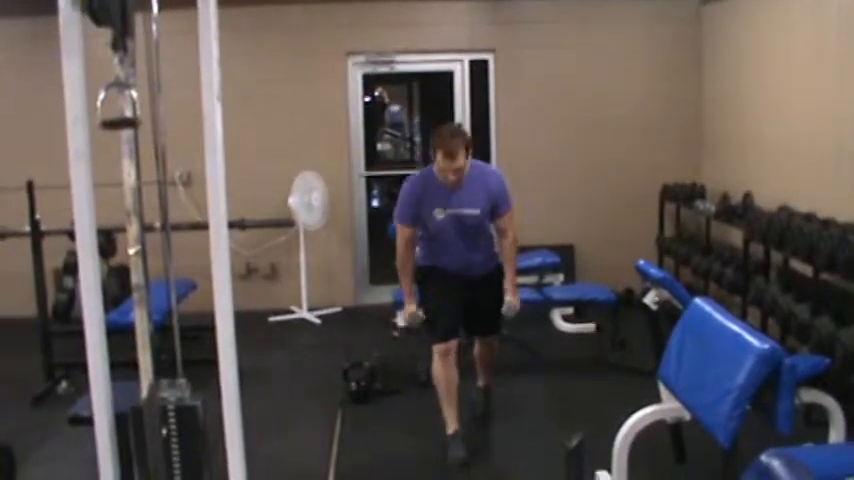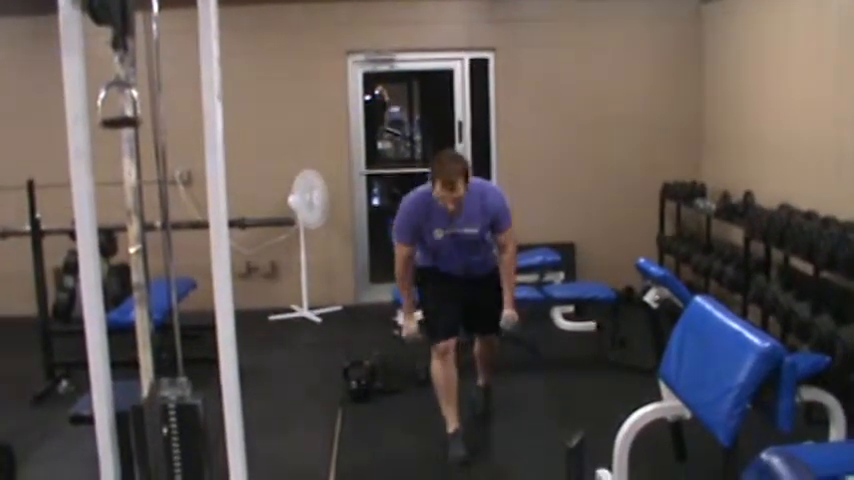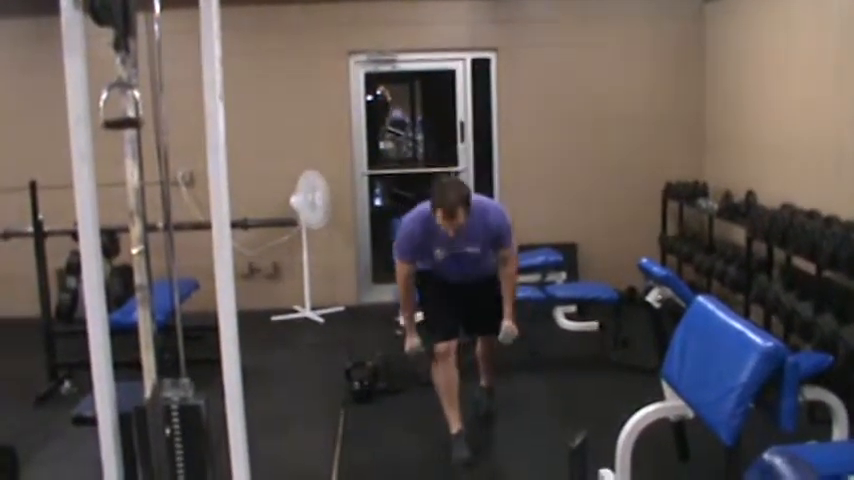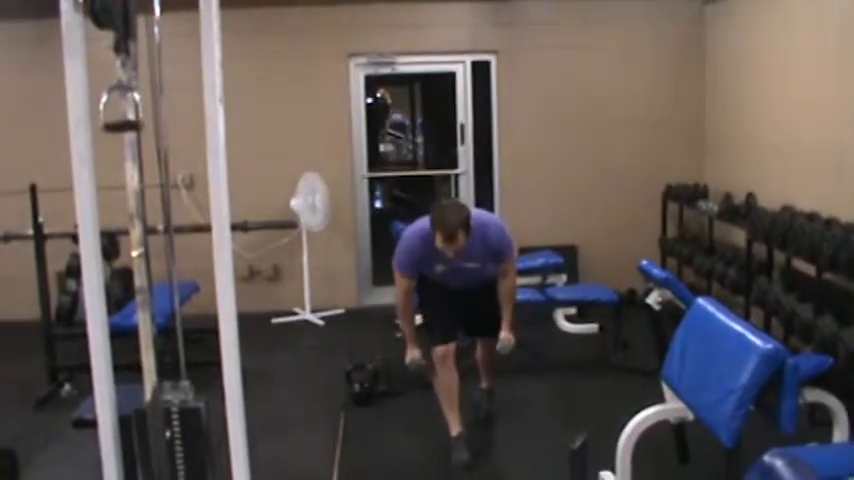
dt=0.1s
person 1, frame 1
left shoulder: (491, 181)
right shoulder: (415, 187)
left elbow: (507, 234)
right elbow: (405, 245)
left wrist: (510, 287)
right wrist: (409, 298)
left hip: (484, 271)
right hip: (438, 273)
left knee: (487, 337)
right knee: (444, 347)
left ankle: (483, 386)
right ankle: (453, 429)
person 1, frame 2
left shoulder: (491, 197)
right shoulder: (413, 206)
left elbow: (506, 249)
right elbow: (404, 262)
left wrist: (509, 302)
right wrist: (409, 314)
left hip: (482, 273)
right hip: (436, 274)
left knee: (488, 337)
right knee: (443, 348)
left ankle: (483, 385)
right ankle: (453, 429)
person 1, frame 3
left shoulder: (493, 216)
right shoulder: (413, 226)
left elbow: (507, 263)
right elbow: (405, 279)
left wrist: (509, 315)
right wrist: (410, 331)
left hip: (482, 278)
right hip: (436, 281)
left knee: (489, 336)
right knee: (443, 349)
left ankle: (486, 385)
right ankle: (456, 429)
person 1, frame 4
left shoulder: (493, 230)
right shoulder: (413, 241)
left elbow: (507, 276)
right elbow: (404, 293)
left wrist: (507, 326)
right wrist: (411, 344)
left hip: (481, 284)
right hip: (436, 286)
left knee: (488, 341)
right knee: (443, 353)
left ankle: (486, 388)
right ankle: (456, 433)
